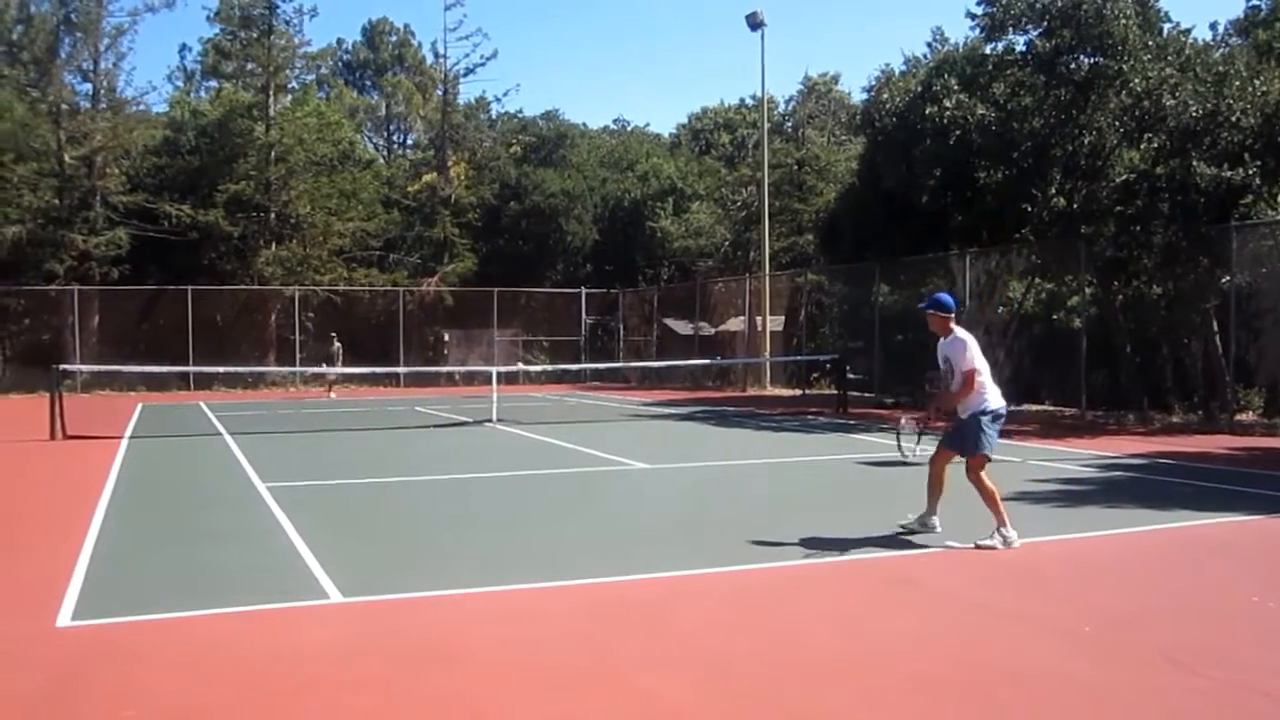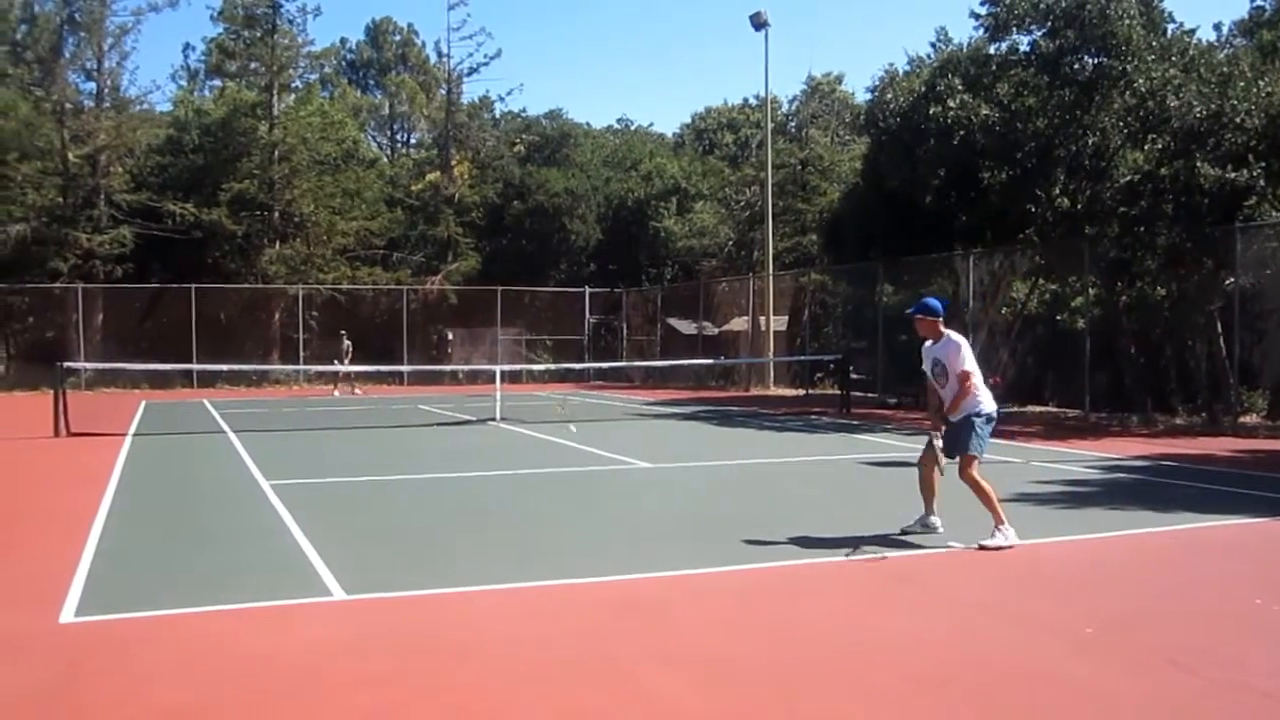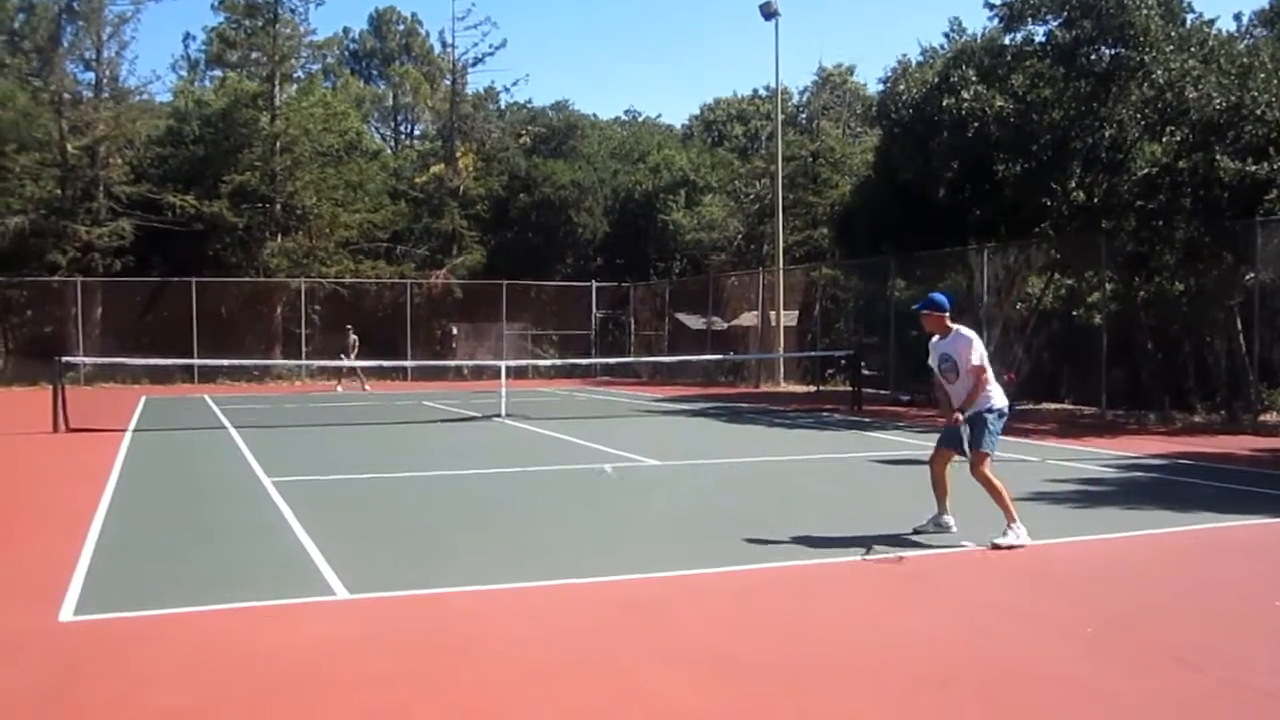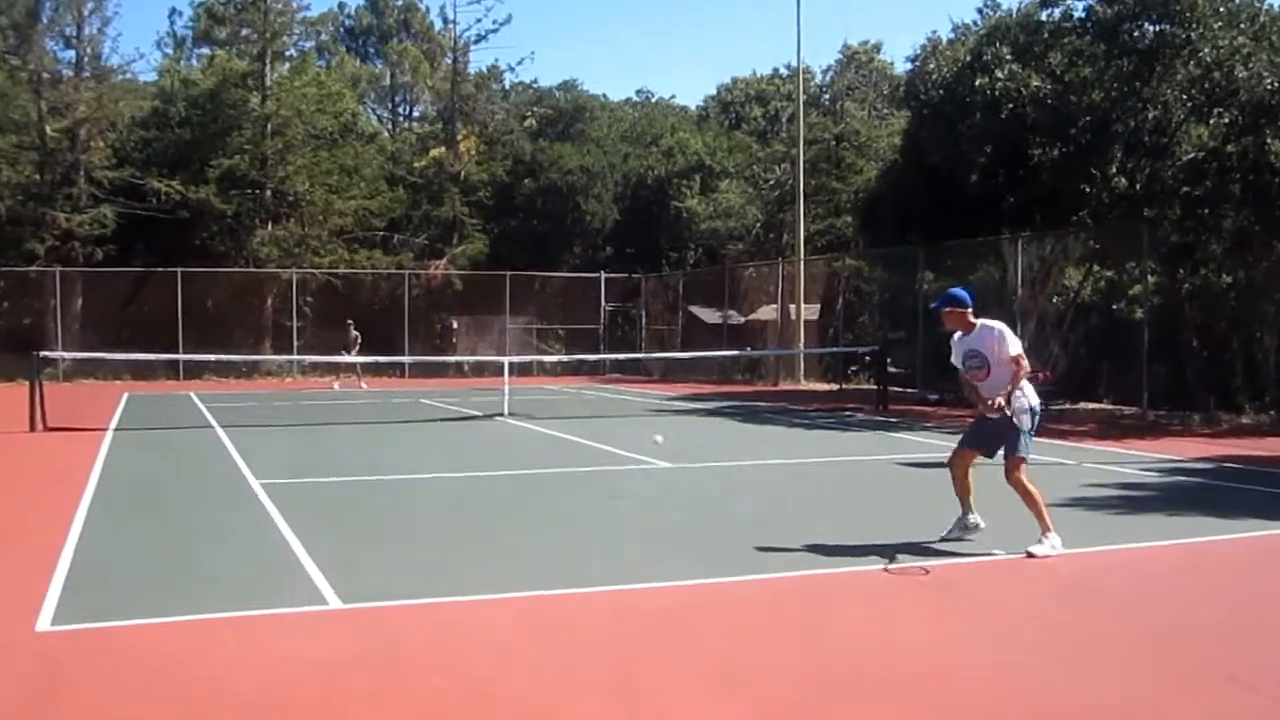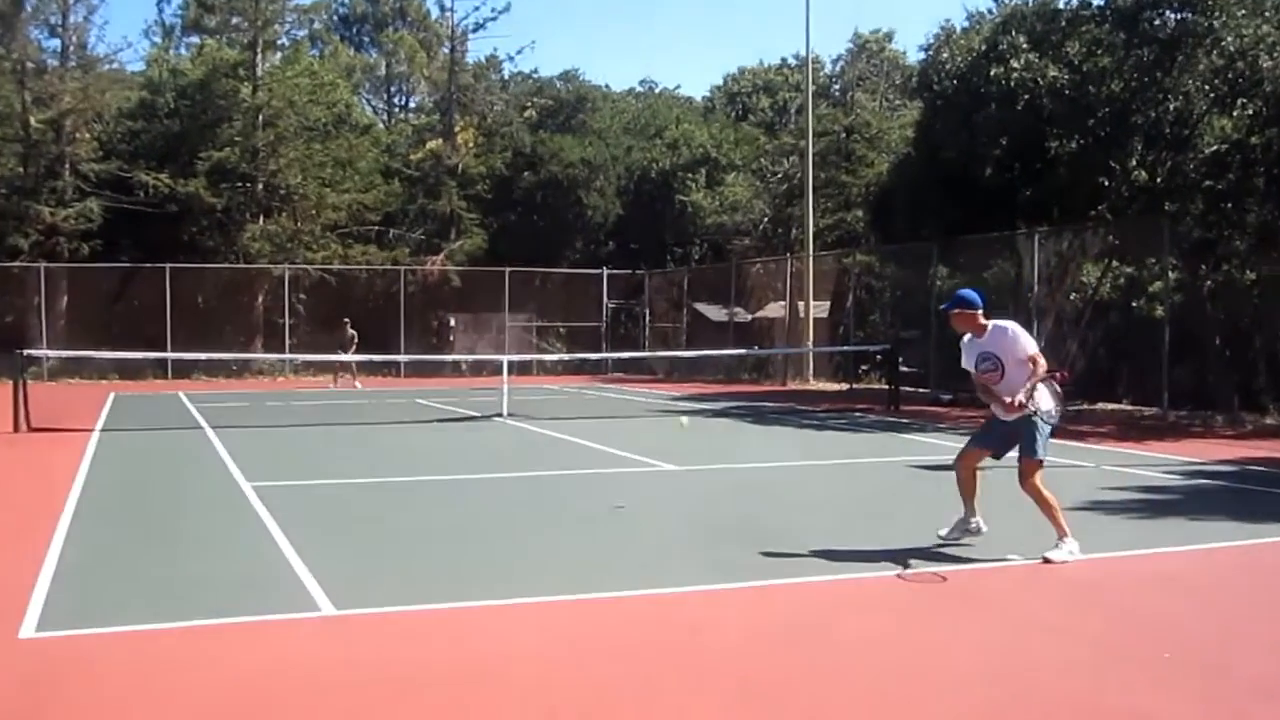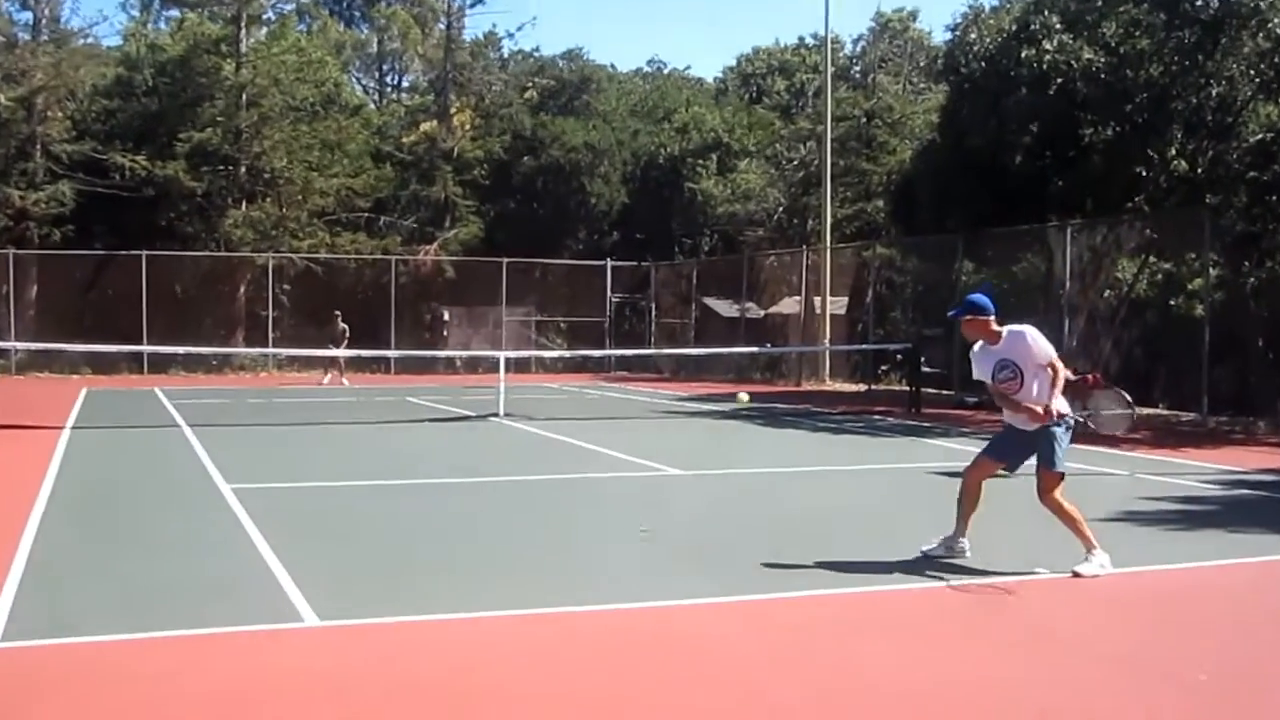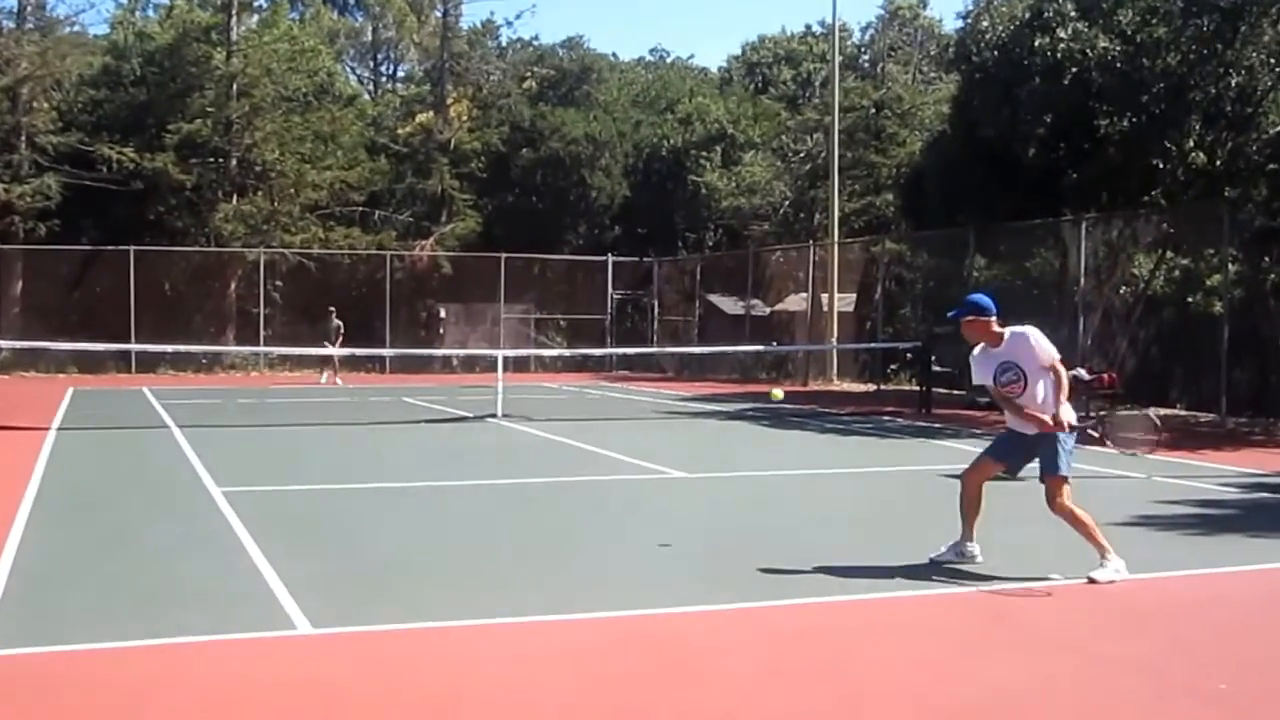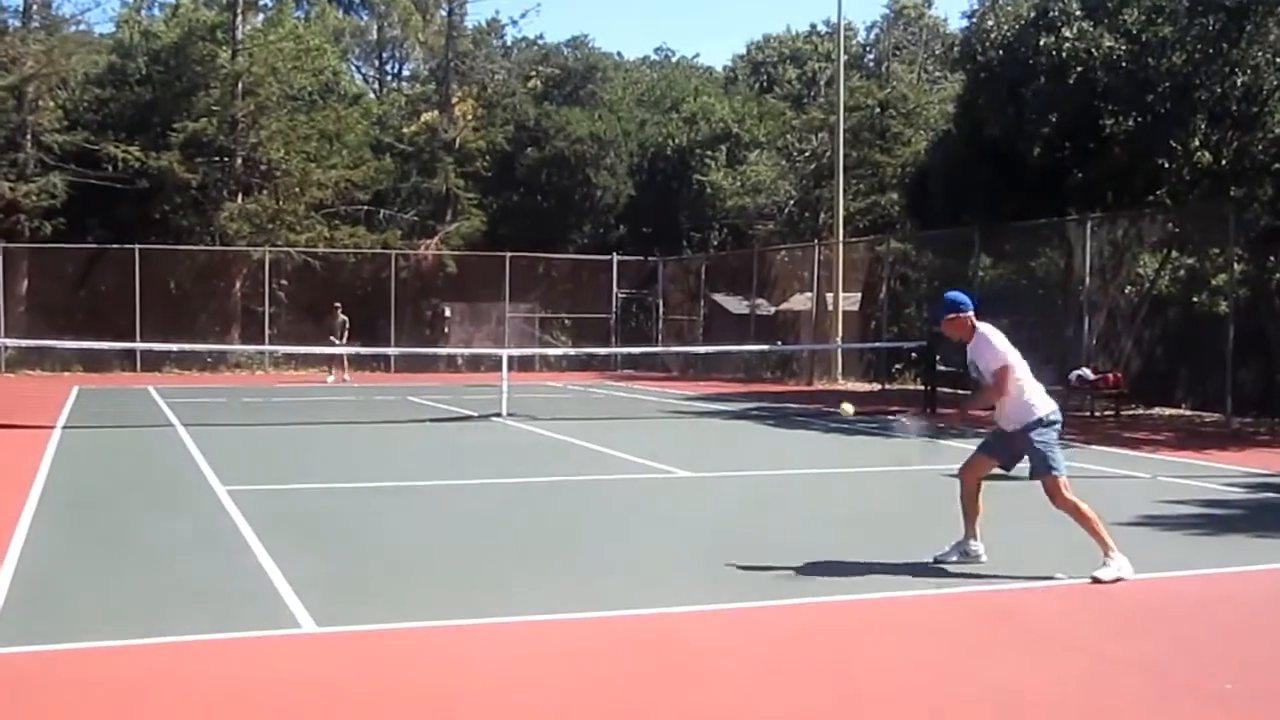
dt=0.1s
person 1, frame 1
left shoulder: (963, 341)
right shoulder: (942, 343)
left elbow: (970, 383)
right elbow: (948, 383)
left wrist: (943, 406)
right wrist: (938, 407)
left hip: (986, 410)
right hip: (966, 413)
left knee: (975, 472)
right knee: (937, 462)
left ankle: (1006, 532)
right ankle: (930, 518)
person 1, frame 2
left shoulder: (956, 343)
right shoulder: (928, 348)
left elbow: (967, 385)
right elbow: (932, 386)
left wrist: (942, 414)
right wrist: (935, 414)
left hip: (978, 413)
right hip: (955, 416)
left knee: (967, 471)
right knee: (925, 462)
left ankle: (1004, 529)
right ankle: (930, 518)
person 1, frame 3
left shoulder: (966, 337)
right shoulder: (935, 344)
left elbow: (983, 376)
right elbow: (939, 384)
left wrist: (966, 405)
right wrist: (949, 409)
left hip: (989, 409)
right hip: (962, 412)
left knee: (980, 469)
right knee: (937, 461)
left ankle: (1016, 528)
right ankle: (943, 517)
person 1, frame 4
left shoulder: (996, 330)
right shoulder: (957, 341)
left elbow: (1023, 365)
right elbow: (966, 381)
left wrist: (1007, 395)
right wrist: (983, 402)
left hip: (1020, 408)
right hip: (990, 412)
left knee: (1014, 475)
right knee: (957, 462)
left ankle: (1050, 536)
right ankle: (969, 518)
person 1, frame 5
left shoulder: (1008, 331)
right shoulder: (967, 345)
left elbow: (1038, 363)
right elbow: (980, 386)
left wrist: (1024, 394)
right wrist: (1004, 401)
left hip: (1032, 413)
right hip: (1002, 416)
left knee: (1029, 482)
right knee: (963, 463)
left ankle: (1067, 541)
right ankle: (970, 520)
person 1, frame 6
left shoulder: (1024, 335)
right shoulder: (978, 354)
left elbow: (1058, 369)
right elbow: (998, 395)
left wrist: (1052, 402)
right wrist: (1026, 410)
left hip: (1052, 421)
right hip: (1017, 425)
left knee: (1049, 495)
right knee: (972, 475)
left ankle: (1097, 555)
right ankle: (958, 540)
person 1, frame 7
left shoulder: (1027, 337)
right shoulder: (979, 356)
left elbow: (1059, 373)
right elbow: (1005, 400)
left wrist: (1060, 409)
right wrist: (1035, 418)
left hip: (1054, 428)
right hip: (1019, 430)
left knee: (1057, 501)
right knee: (971, 477)
left ankle: (1111, 560)
right ankle: (966, 546)
person 1, frame 8
left shoulder: (987, 336)
right shoulder: (974, 346)
left elbow: (1001, 387)
left wrist: (966, 407)
right wrist: (974, 403)
left hip: (1038, 420)
right hip: (1010, 424)
left knee: (1059, 495)
right knee: (968, 473)
left ankle: (1114, 557)
right ankle: (970, 544)
